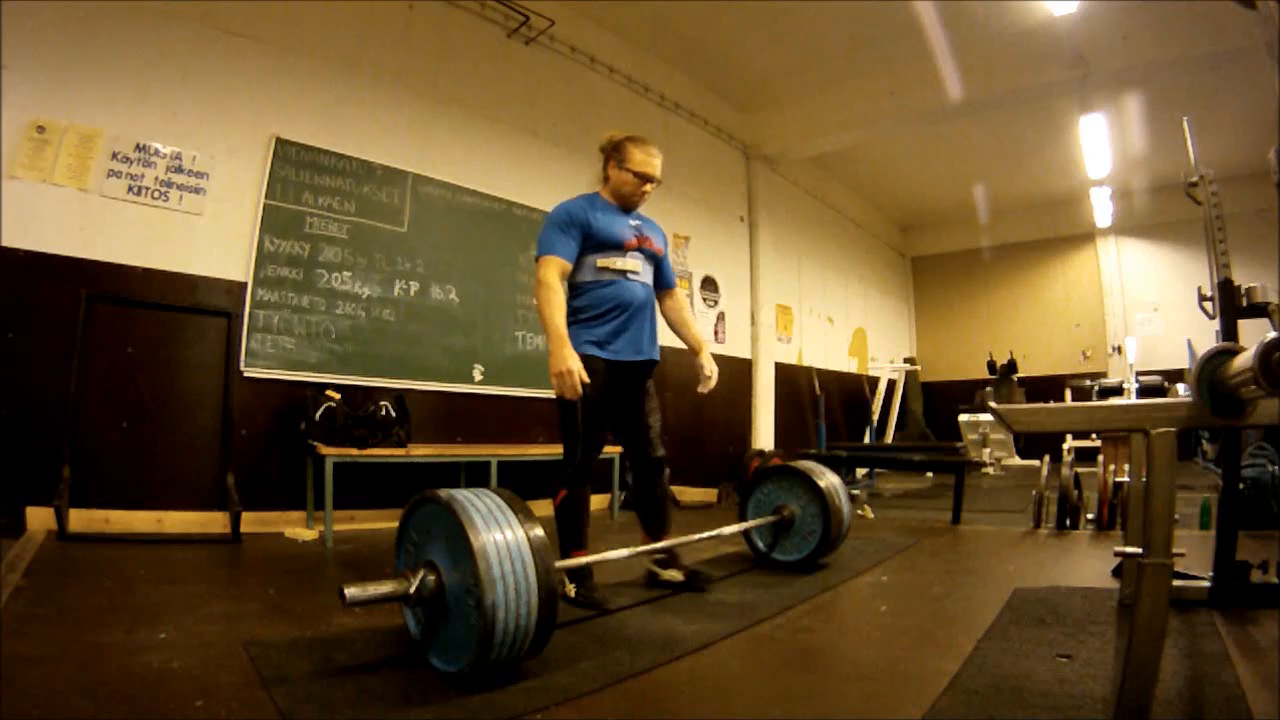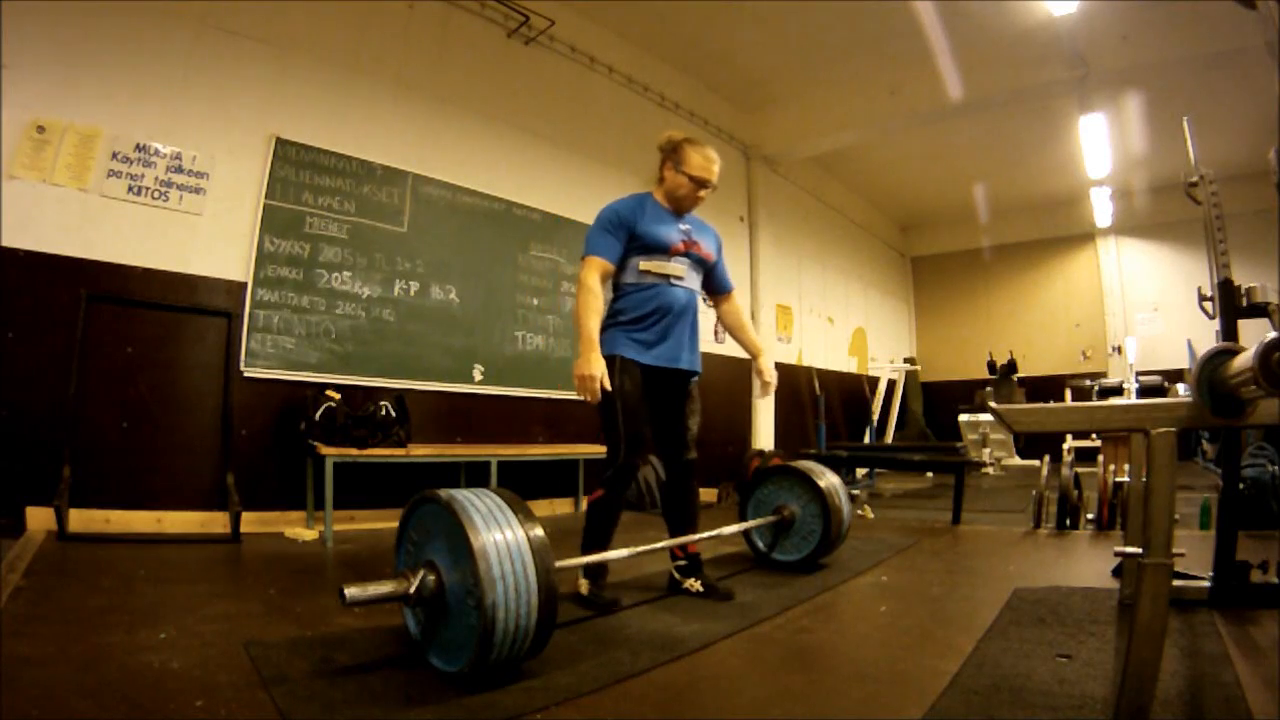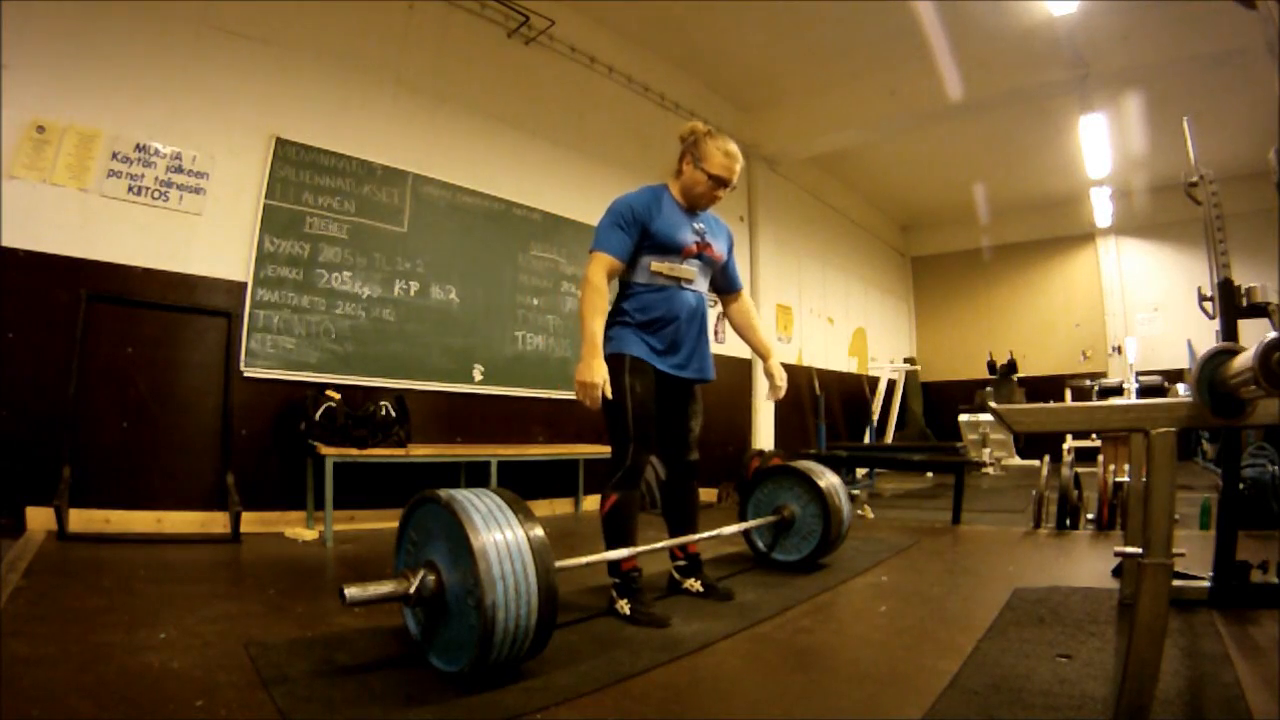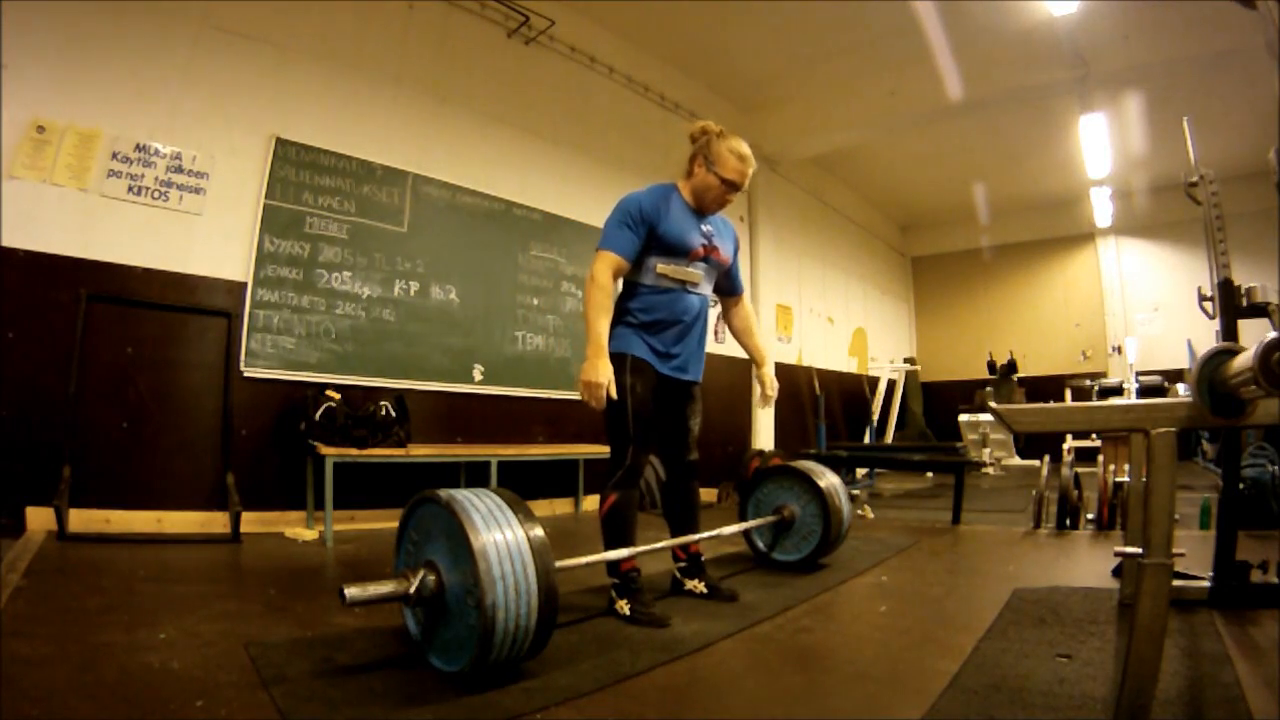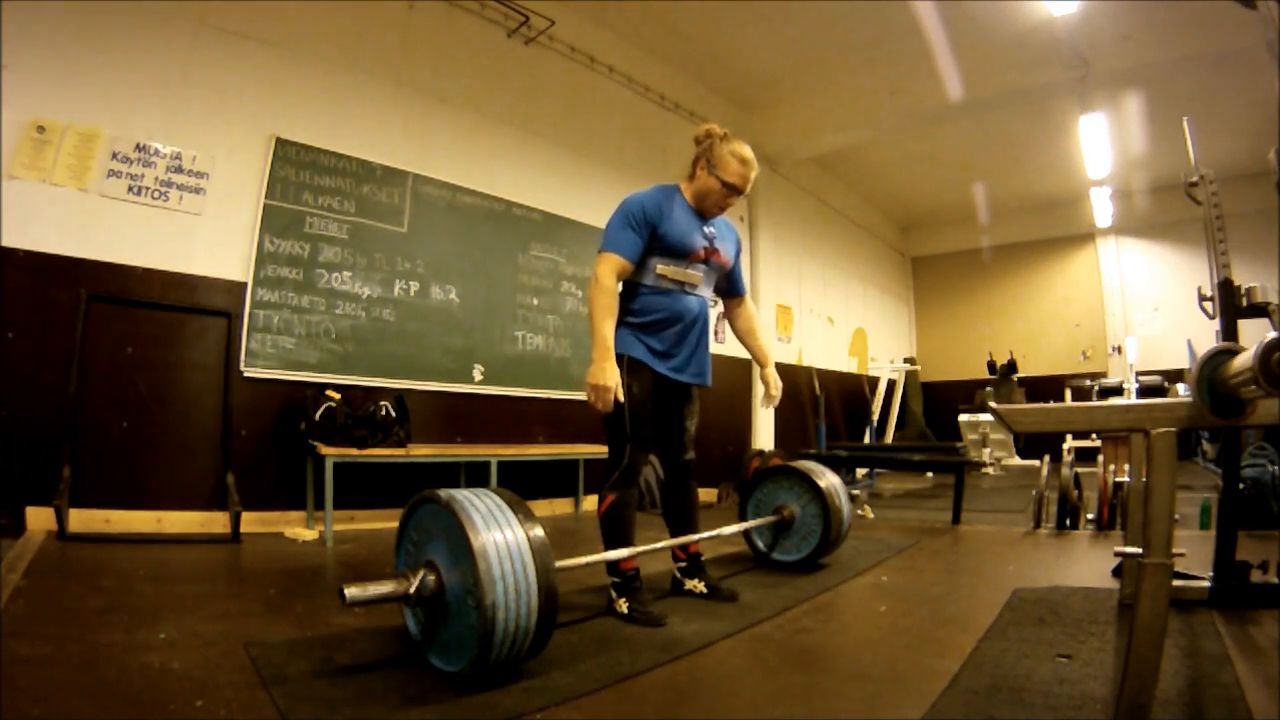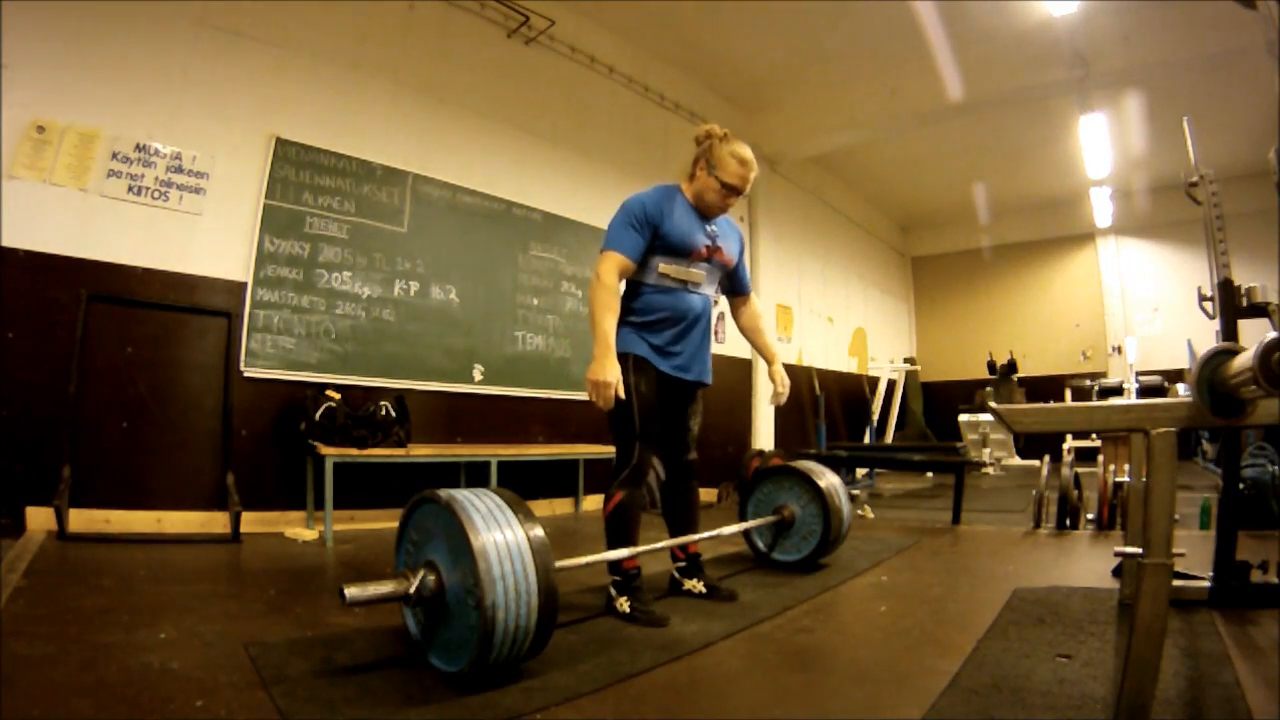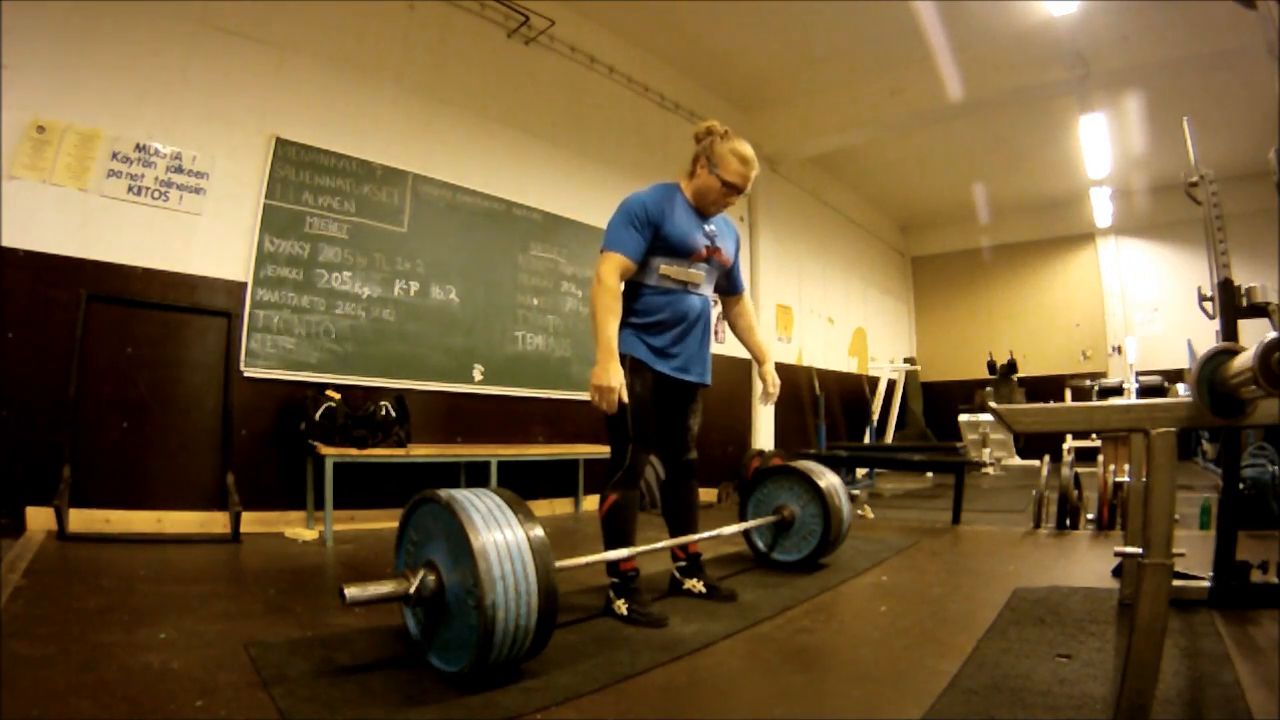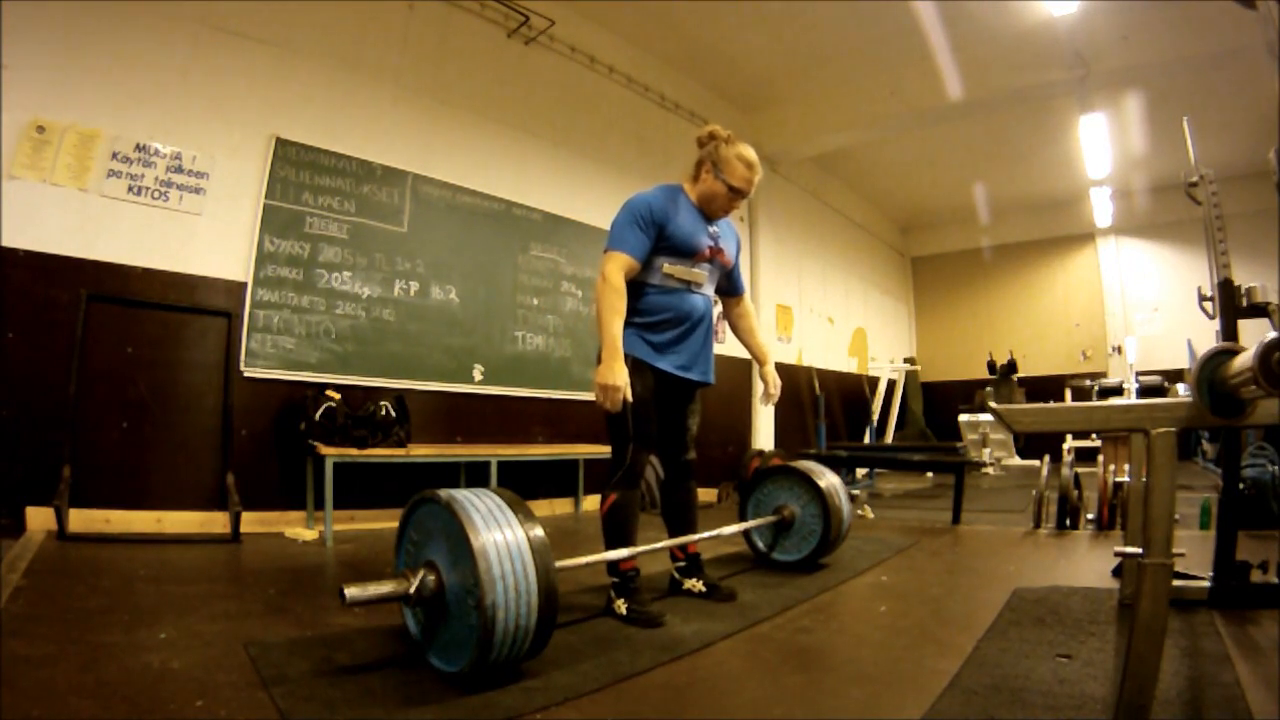
dt=0.4s
person 1, frame 1
left shoulder: (653, 232)
right shoulder: (575, 214)
left elbow: (670, 297)
right elbow: (550, 278)
left wrist: (701, 350)
right wrist: (560, 347)
left hip: (638, 359)
right hip: (589, 356)
left knee: (651, 459)
right knee: (582, 462)
left ankle: (662, 558)
right ankle: (575, 573)
person 1, frame 2
left shoulder: (706, 236)
right shoulder: (624, 215)
left elbow: (726, 301)
right elbow: (591, 281)
left wrist: (759, 355)
right wrist: (589, 349)
left hip: (679, 364)
right hip: (628, 358)
left knee: (682, 465)
right knee: (626, 462)
left ankle: (686, 567)
right ankle: (589, 572)
person 1, frame 3
left shoulder: (719, 233)
right shoulder: (637, 207)
left elbow: (735, 301)
right elbow: (598, 276)
left wrist: (769, 358)
right wrist: (591, 353)
left hip: (686, 364)
right hip: (634, 355)
left knee: (684, 466)
right knee: (632, 464)
left ankle: (685, 568)
right ankle: (624, 585)
person 1, frame 4
left shoulder: (726, 234)
right shoulder: (645, 206)
left elbow: (735, 304)
right elbow: (603, 275)
left wrist: (762, 363)
right wrist: (597, 354)
left hip: (684, 364)
right hip: (635, 356)
left knee: (684, 467)
right knee: (630, 465)
left ankle: (689, 569)
right ankle: (624, 587)
person 1, frame 5
left shoulder: (727, 236)
right shoulder: (646, 207)
left elbow: (738, 305)
right elbow: (606, 276)
left wrist: (766, 363)
right wrist: (603, 356)
left hip: (684, 365)
right hip: (635, 357)
left knee: (681, 466)
right knee: (628, 465)
left ankle: (689, 569)
right ankle: (623, 585)
person 1, frame 6
left shoulder: (730, 235)
right shoulder: (648, 207)
left elbow: (744, 303)
right elbow: (608, 275)
left wrist: (773, 360)
right wrist: (604, 353)
left hip: (687, 365)
right hip: (639, 356)
left knee: (682, 466)
right knee: (636, 465)
left ankle: (687, 569)
right ankle: (623, 585)
person 1, frame 7
left shoulder: (726, 233)
right shoulder: (647, 206)
left elbow: (736, 302)
right elbow: (608, 277)
left wrist: (764, 360)
right wrist: (607, 358)
left hip: (686, 365)
right hip: (637, 358)
left knee: (682, 466)
right knee: (630, 466)
left ankle: (688, 570)
right ankle: (622, 587)
person 1, frame 8
left shoulder: (727, 236)
right shoulder: (651, 207)
left elbow: (737, 303)
right elbow: (613, 276)
left wrist: (765, 361)
right wrist: (612, 357)
left hip: (686, 365)
right hip: (638, 358)
left knee: (681, 465)
right knee: (631, 465)
left ankle: (687, 569)
right ankle: (623, 586)
